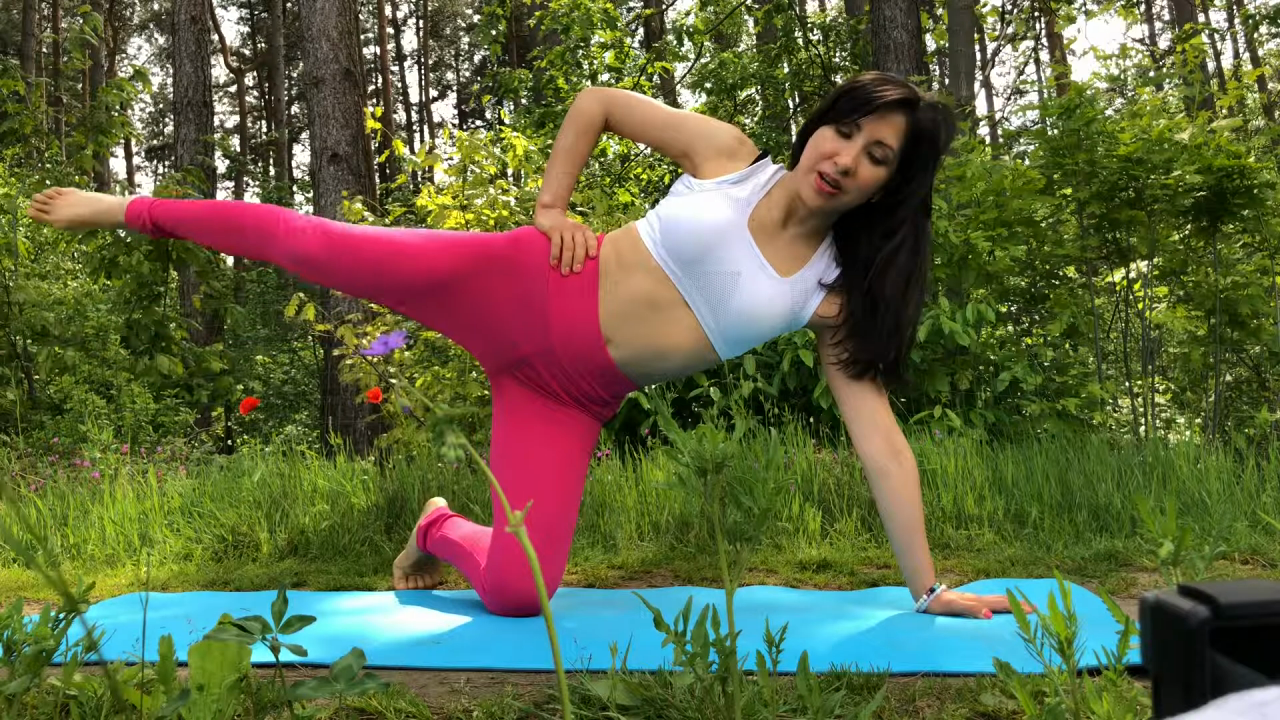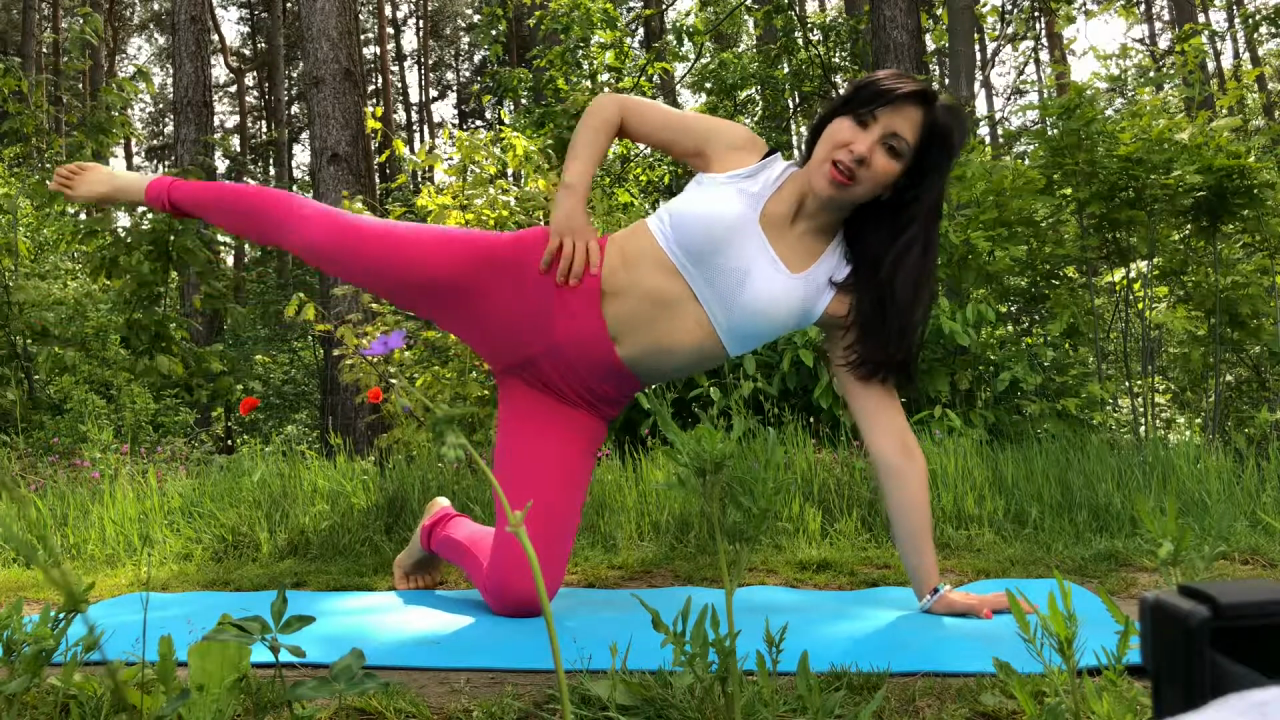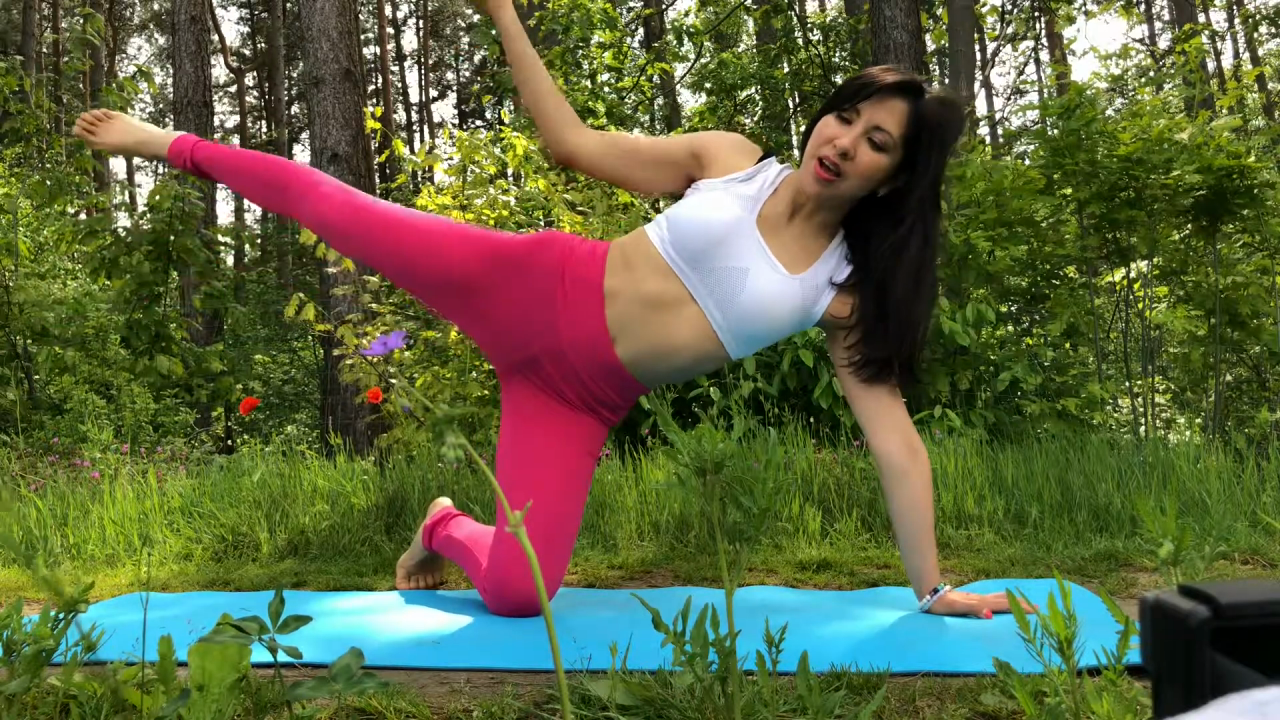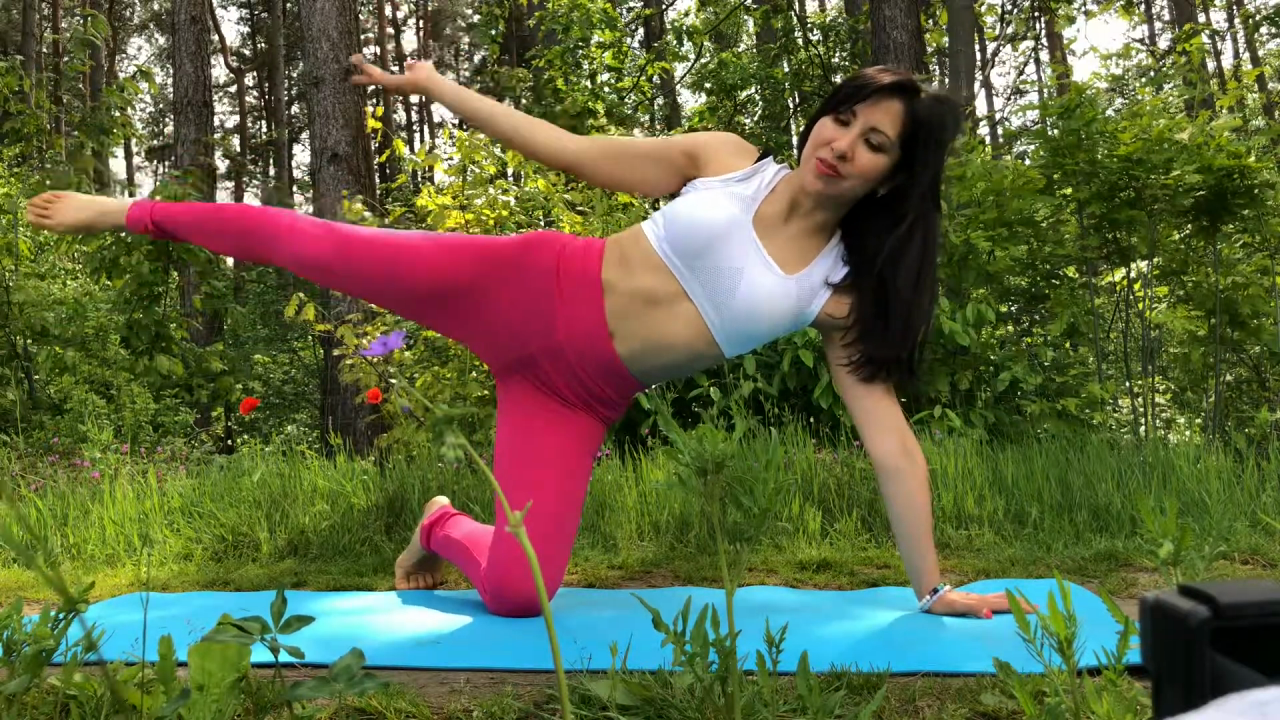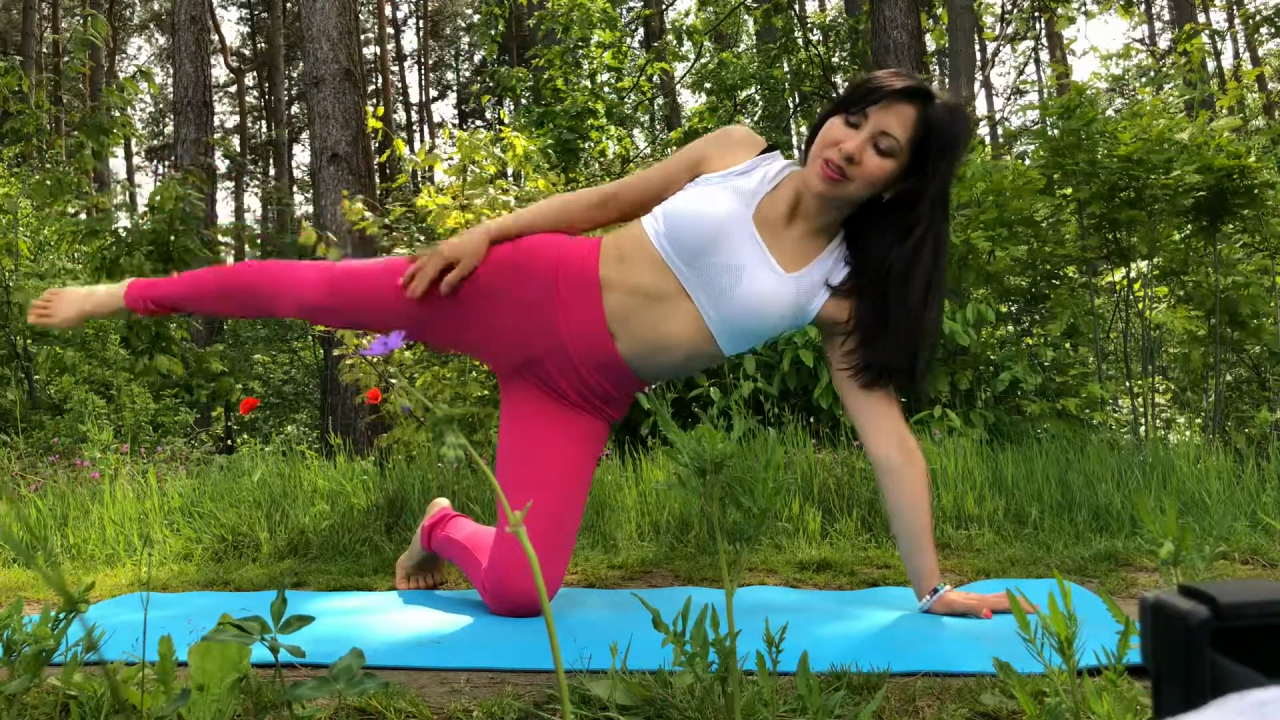
dt=1s
person 1, frame 1
left shoulder: (837, 298)
right shoulder: (727, 151)
left elbow: (879, 436)
right elbow: (596, 102)
left wrist: (928, 585)
right wrist: (551, 206)
left hip: (570, 397)
right hip: (522, 287)
left knee: (519, 593)
right knee: (313, 243)
left ankle: (445, 532)
right ankle: (125, 209)
person 1, frame 2
left shoulder: (846, 294)
right shoulder: (738, 147)
left elbow: (891, 436)
right elbow: (607, 107)
left wrist: (932, 585)
right wrist: (569, 201)
left hip: (575, 396)
right hip: (526, 287)
left knee: (520, 593)
right knee: (326, 234)
left ankle: (445, 531)
right ankle: (146, 189)
person 1, frame 3
left shoulder: (847, 293)
right shoulder: (730, 158)
left elbow: (892, 435)
right elbow: (575, 145)
left wrist: (930, 584)
left hip: (581, 397)
right hip: (535, 289)
left knee: (518, 591)
right knee: (342, 210)
left ankle: (448, 529)
right ankle: (171, 147)
person 1, frame 4
left shoulder: (842, 297)
right shoulder: (726, 158)
left elbow: (890, 439)
right elbow: (570, 150)
left wrist: (933, 584)
right wrist: (439, 91)
left hip: (576, 397)
right hip: (530, 292)
left knee: (519, 594)
right knee: (318, 245)
left ankle: (445, 532)
right ankle: (128, 213)
person 1, frame 5
left shoulder: (845, 296)
right shoulder: (739, 152)
left elbow: (889, 434)
right elbow: (613, 196)
left wrist: (933, 585)
right wrist: (488, 229)
left hip: (580, 395)
right hip: (531, 292)
left knee: (520, 592)
right knee: (311, 288)
left ankle: (447, 531)
right ankle: (120, 298)
